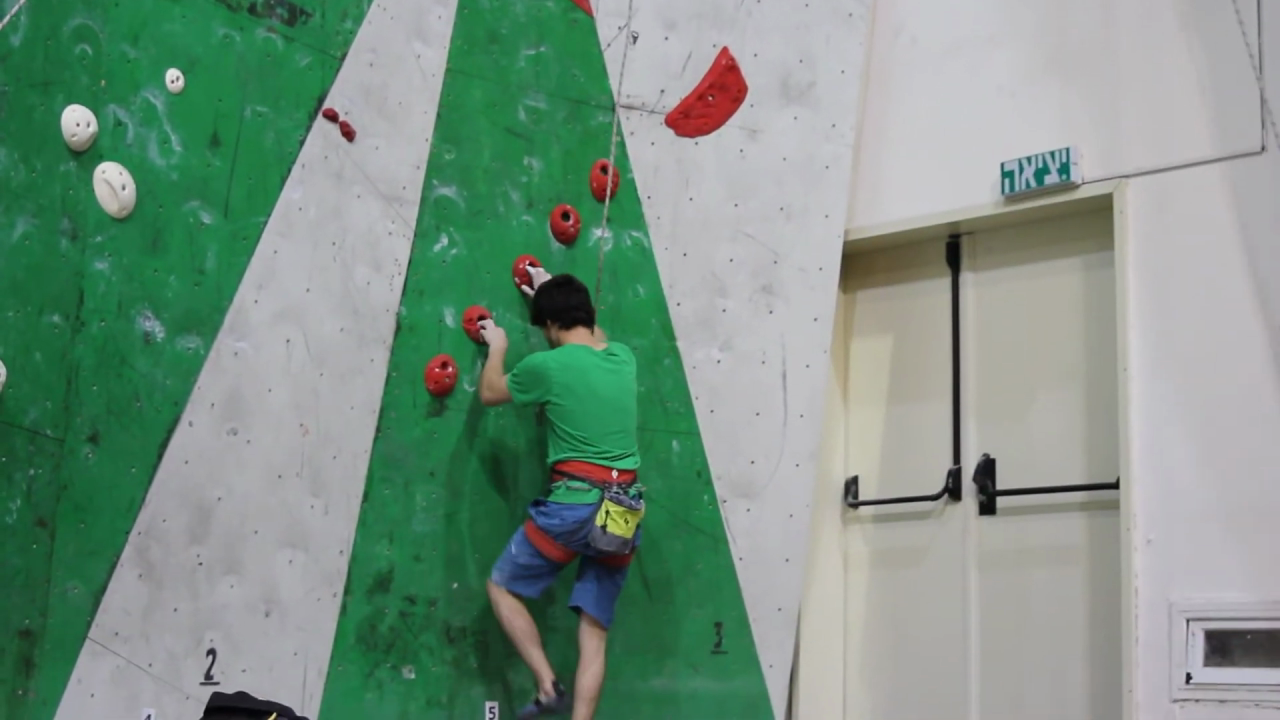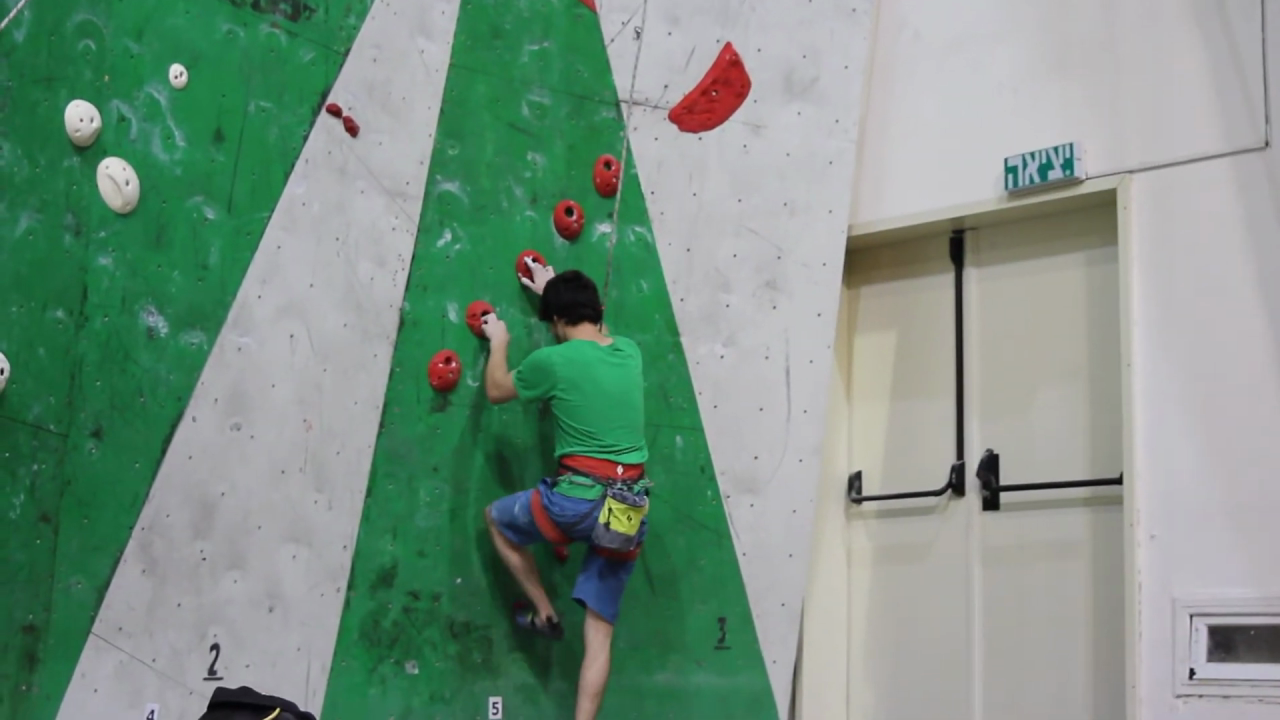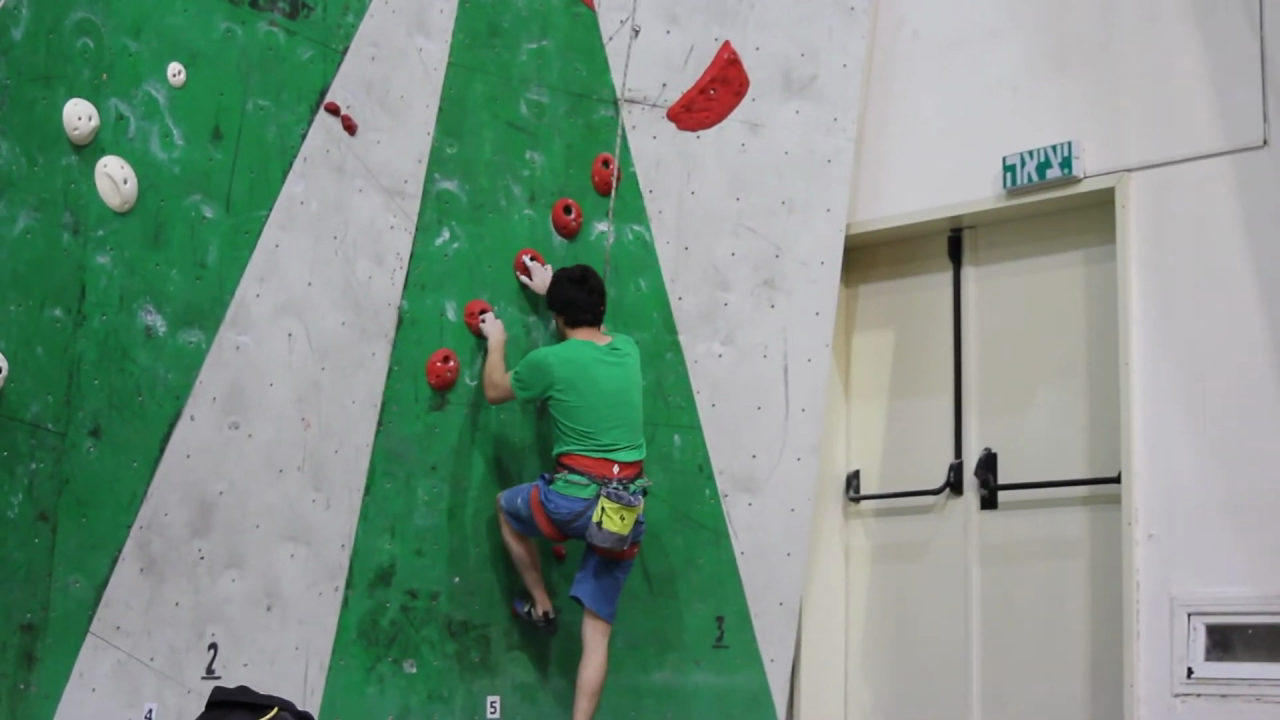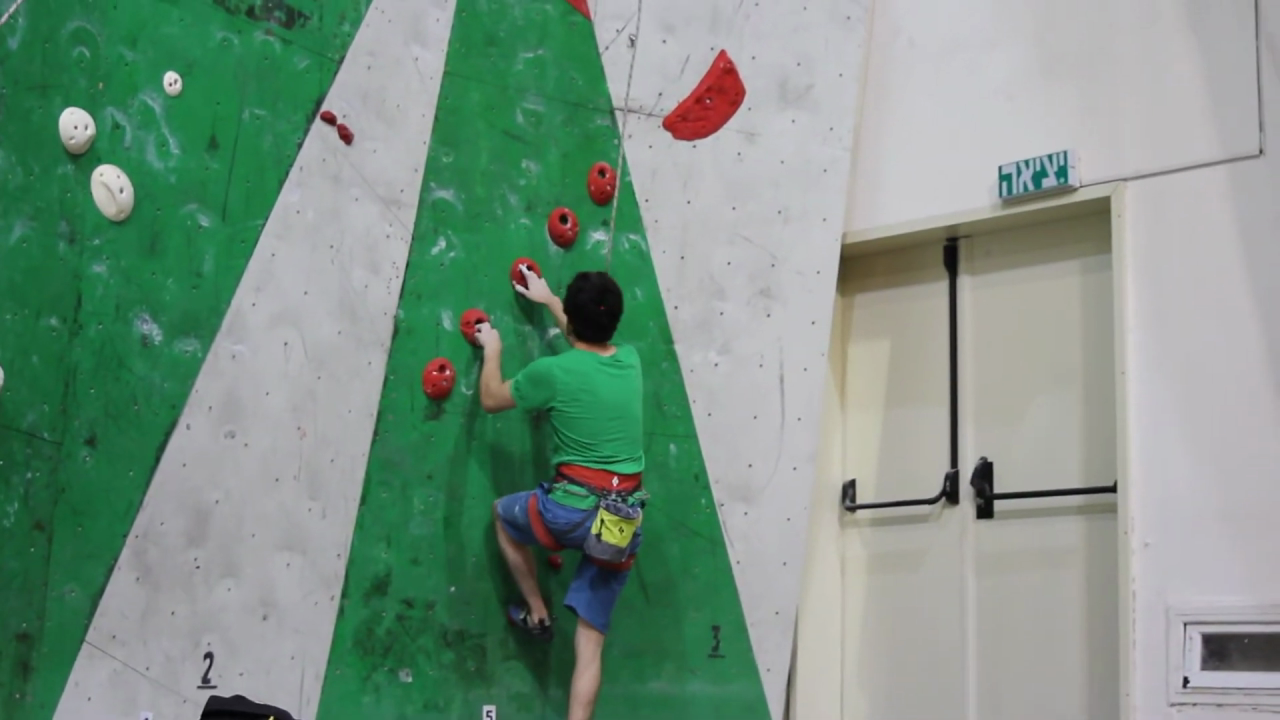
dt=0.3s
person 1, frame 1
left shoulder: (548, 365)
right shoulder: (623, 358)
left elbow: (488, 392)
right elbow: (595, 336)
left wrist: (496, 346)
right wrist: (556, 293)
left hip: (571, 506)
left knee: (501, 588)
right knee: (594, 633)
person 1, frame 2
left shoulder: (553, 360)
right shoulder: (629, 352)
left elbow: (495, 391)
right elbow: (597, 332)
left wrist: (498, 341)
right wrist: (553, 290)
left hip: (577, 499)
right hip: (629, 509)
left knee: (497, 516)
right knee: (599, 631)
left ankle: (543, 612)
person 1, frame 3
left shoulder: (550, 361)
right shoulder: (627, 350)
left elbow: (494, 392)
right elbow: (596, 329)
left wrist: (495, 340)
right wrist: (554, 288)
left hip: (573, 499)
right hip: (627, 510)
left knee: (506, 505)
right knee: (597, 631)
left ankle: (542, 606)
person 1, frame 4
left shoulder: (553, 372)
right shoulder: (630, 360)
left elbow: (490, 400)
right elbow: (591, 343)
left wrist: (492, 349)
right wrist: (548, 300)
left hip: (572, 508)
right hip: (625, 521)
left knee: (503, 513)
right knee: (590, 641)
left ankle: (537, 613)
